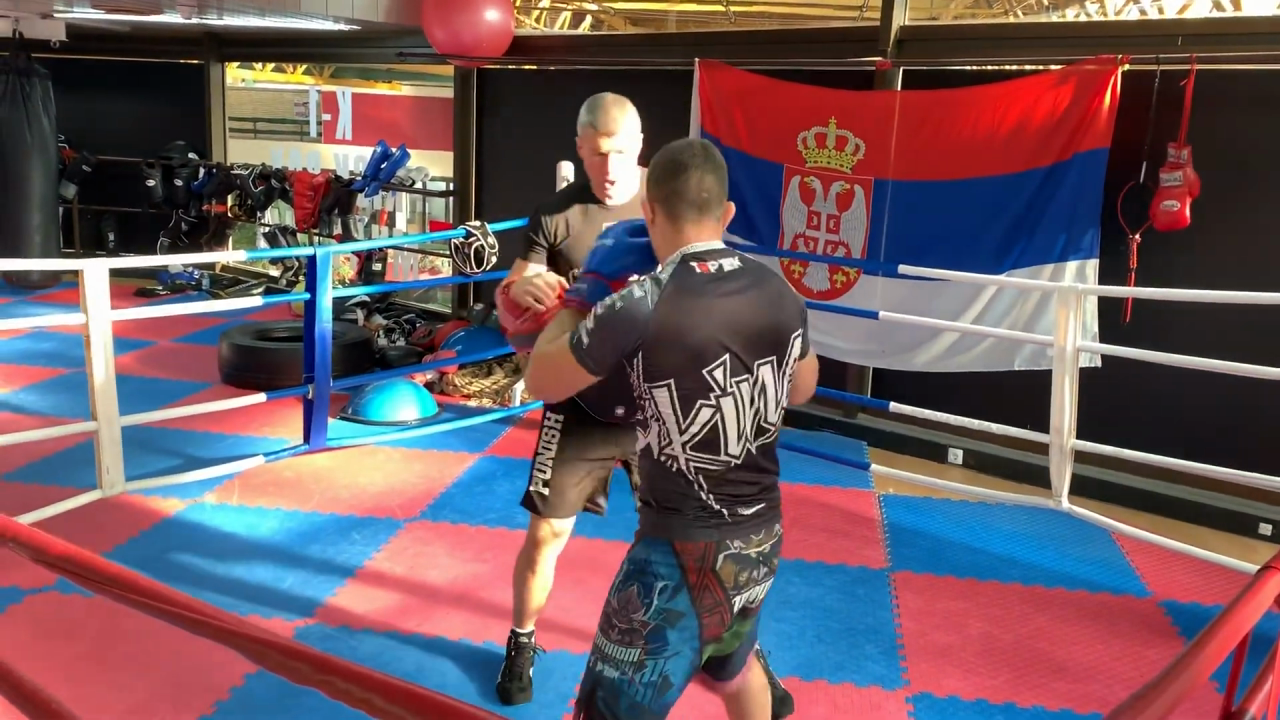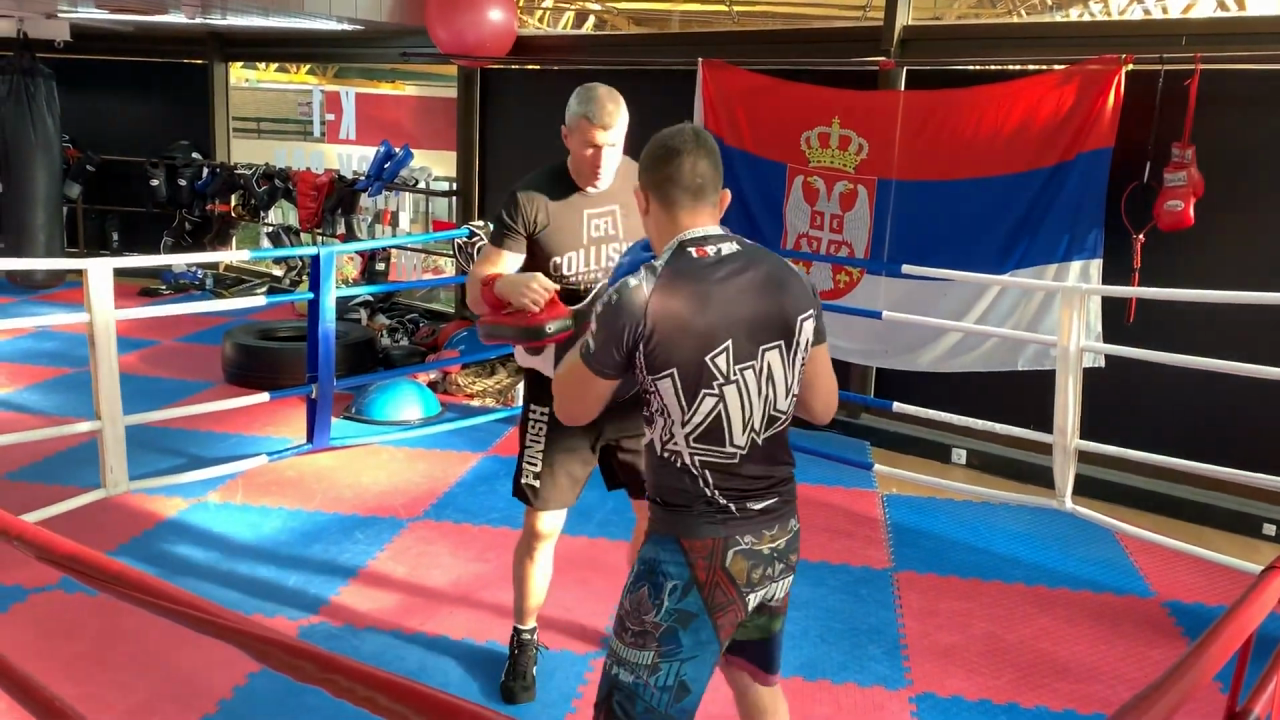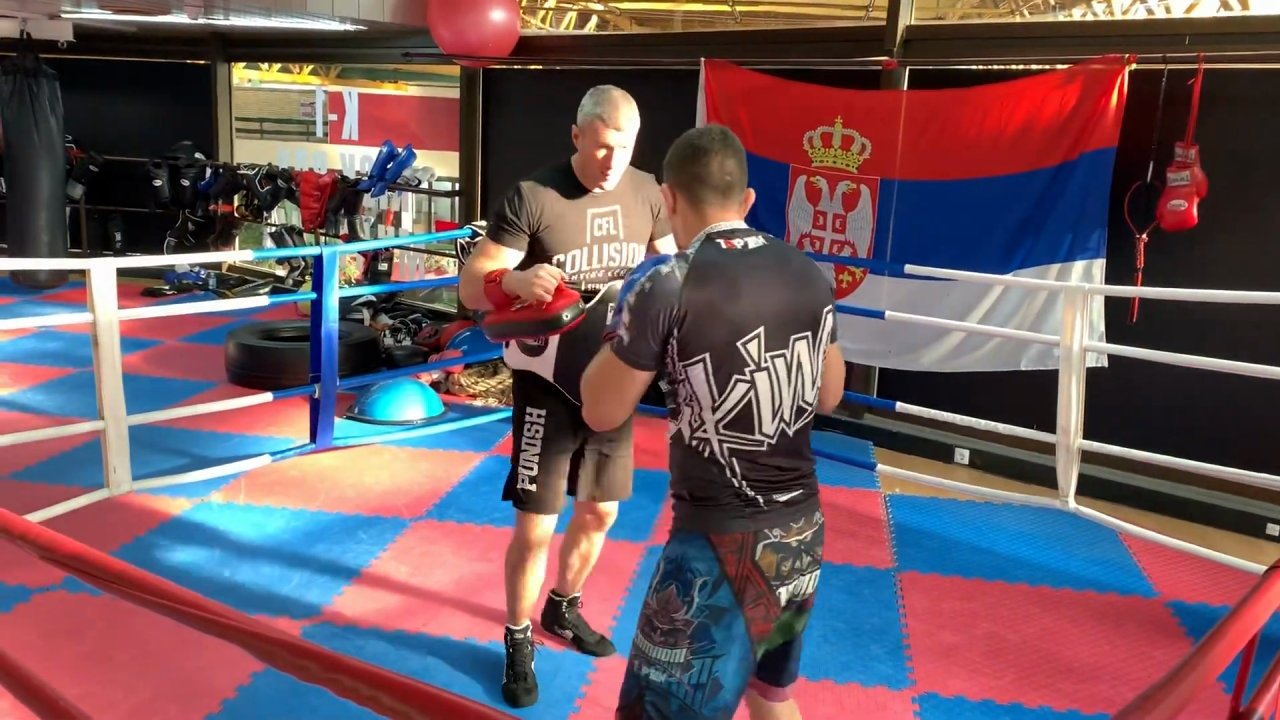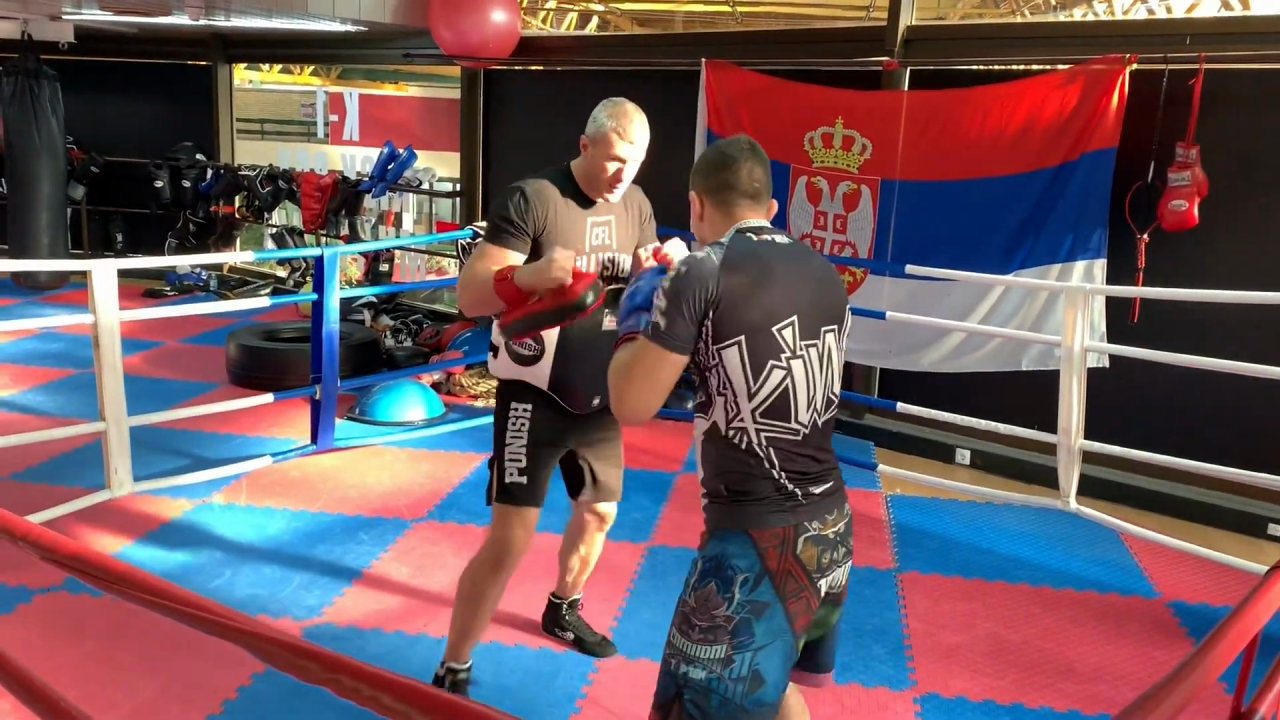
dt=0.2s
person 1, frame 1
right shoulder: (556, 215)
right elbow: (513, 307)
right wrist: (518, 290)
right hip: (581, 402)
right knee: (546, 531)
right ankle: (521, 644)
person 1, frame 2
right shoulder: (529, 199)
right elbow: (478, 292)
right wrist: (505, 286)
left hip: (635, 383)
right hip: (559, 387)
left knee: (659, 512)
right knee: (542, 526)
right ankle: (524, 641)
person 1, frame 3
left shoulder: (646, 194)
right shoulder: (531, 196)
right elbow: (471, 287)
right wrist: (514, 281)
right hip: (549, 387)
left knee: (600, 511)
right knee: (535, 530)
left ankle: (562, 606)
right ankle: (518, 641)
person 1, frame 4
left shoulder: (635, 204)
right shoulder: (530, 199)
right elbow: (471, 295)
right wrist: (528, 276)
left hip: (598, 388)
right hip: (533, 390)
left knee: (599, 511)
right knee: (511, 535)
left ankle: (563, 609)
right ankle: (451, 675)
person 2, frame 1
left shoulder: (640, 306)
right shoulder: (780, 295)
left elbow: (542, 382)
left wrist: (589, 285)
left hip: (681, 553)
right hip: (759, 538)
right knee: (729, 663)
person 2, frame 2
left shoulder: (638, 298)
right shoulder: (788, 281)
left elbow: (571, 407)
right elbow: (821, 407)
left hip: (694, 551)
right hip: (776, 535)
right knee: (752, 670)
person 2, frame 3
left shoulder: (667, 284)
right shoulder: (807, 276)
left elbow: (601, 412)
left wrist: (627, 319)
left hip: (720, 547)
right hip: (800, 532)
person 2, frame 4
left shoulder: (701, 273)
right shoulder: (824, 274)
left elbow: (631, 405)
left wrist: (634, 321)
left hip: (755, 543)
right hip: (828, 528)
